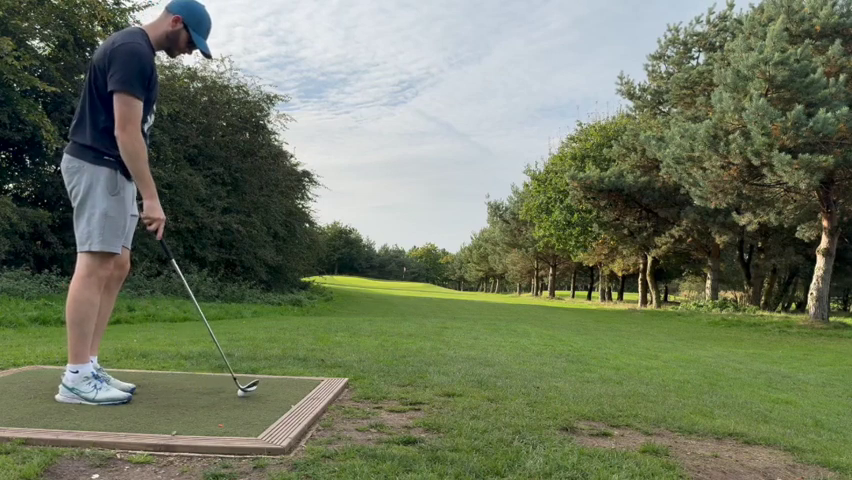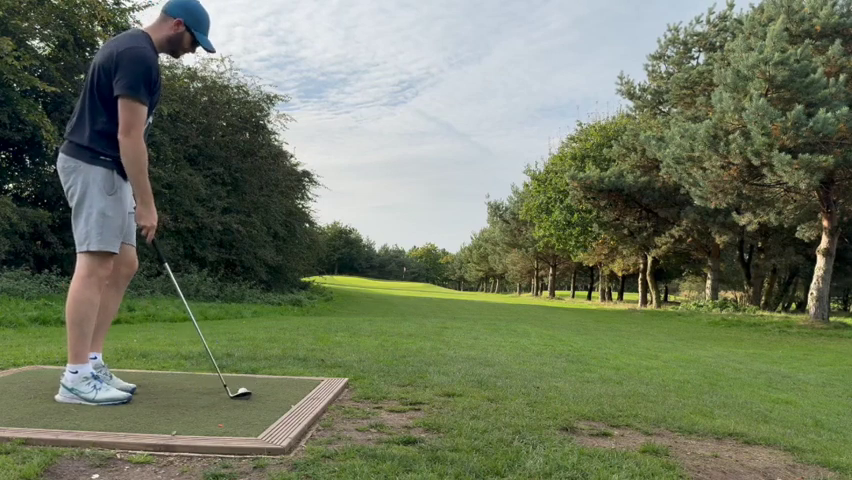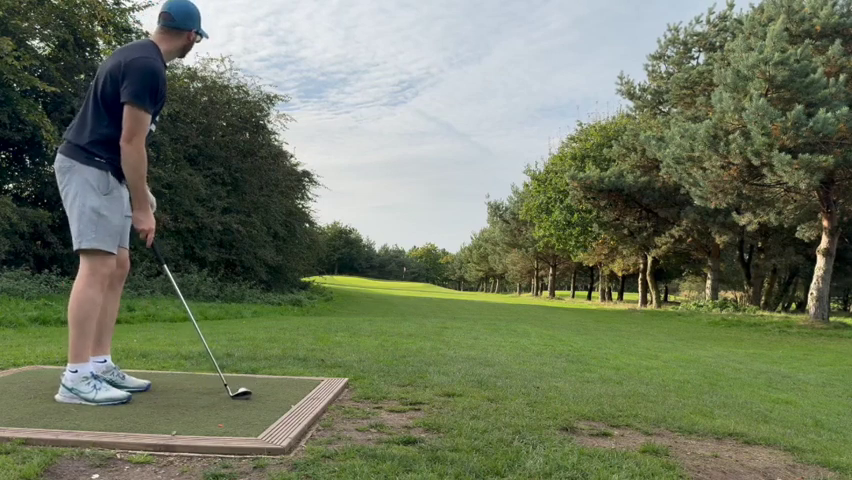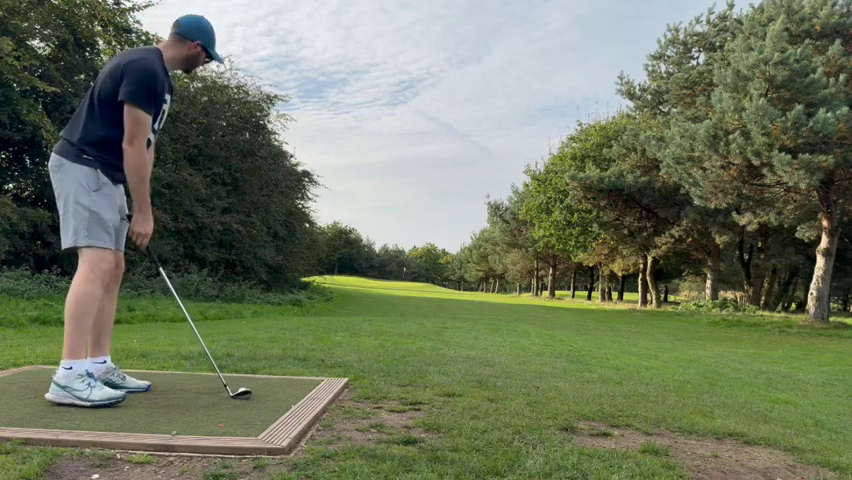
dt=0.4s
person 1, frame 1
left shoulder: (136, 49)
right shoulder: (133, 51)
right elbow: (126, 131)
left wrist: (137, 193)
right wrist: (151, 199)
left hip: (111, 171)
right hip: (98, 167)
left knee: (115, 269)
right knee: (93, 267)
left ankle: (89, 367)
right ankle: (75, 378)
person 1, frame 2
left shoulder: (133, 48)
right shoulder: (140, 56)
right elbow: (129, 135)
left wrist: (136, 197)
right wrist: (146, 203)
left hip: (105, 169)
right hip: (93, 166)
left knee: (123, 266)
right knee: (95, 267)
left ankle: (91, 362)
right ankle: (76, 378)
person 1, frame 3
left shoulder: (141, 58)
right shoulder: (147, 67)
right elbow: (131, 142)
left wrist: (140, 191)
right wrist: (142, 208)
left hip: (103, 171)
right hip: (88, 167)
left knee: (116, 269)
right knee: (98, 269)
left ankle: (100, 366)
right ankle: (76, 378)
person 1, frame 4
left shoulder: (161, 79)
right shoulder: (144, 69)
left elbow: (145, 144)
right elbow: (132, 145)
left wrist: (139, 204)
right wrist: (143, 212)
left hip: (103, 174)
right hip: (81, 167)
left knee: (113, 269)
right knee: (95, 264)
left ankle: (100, 367)
right ankle: (69, 376)
